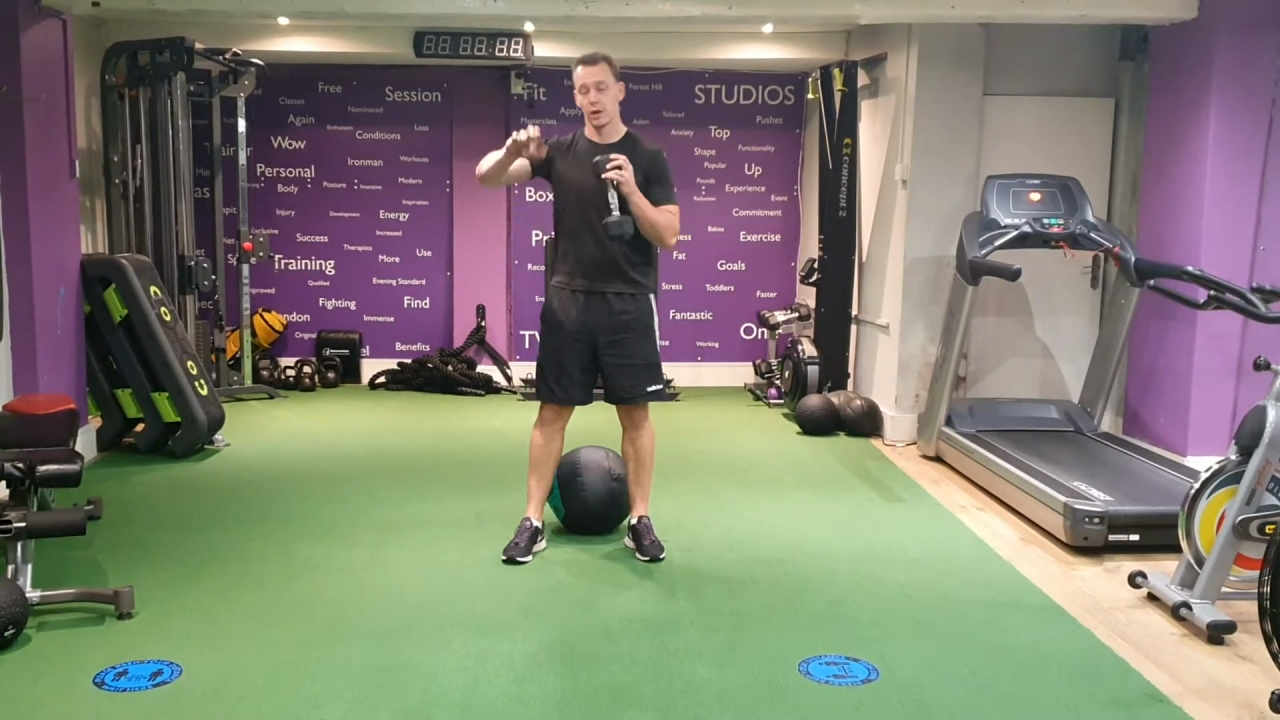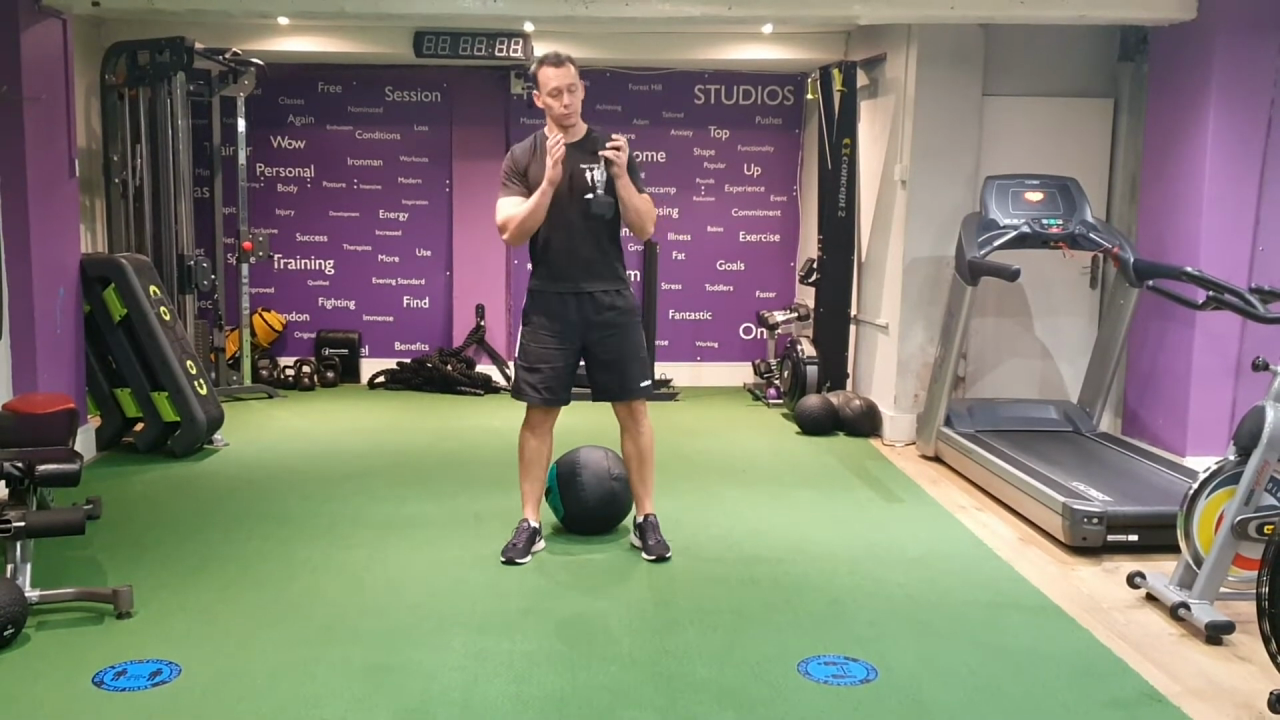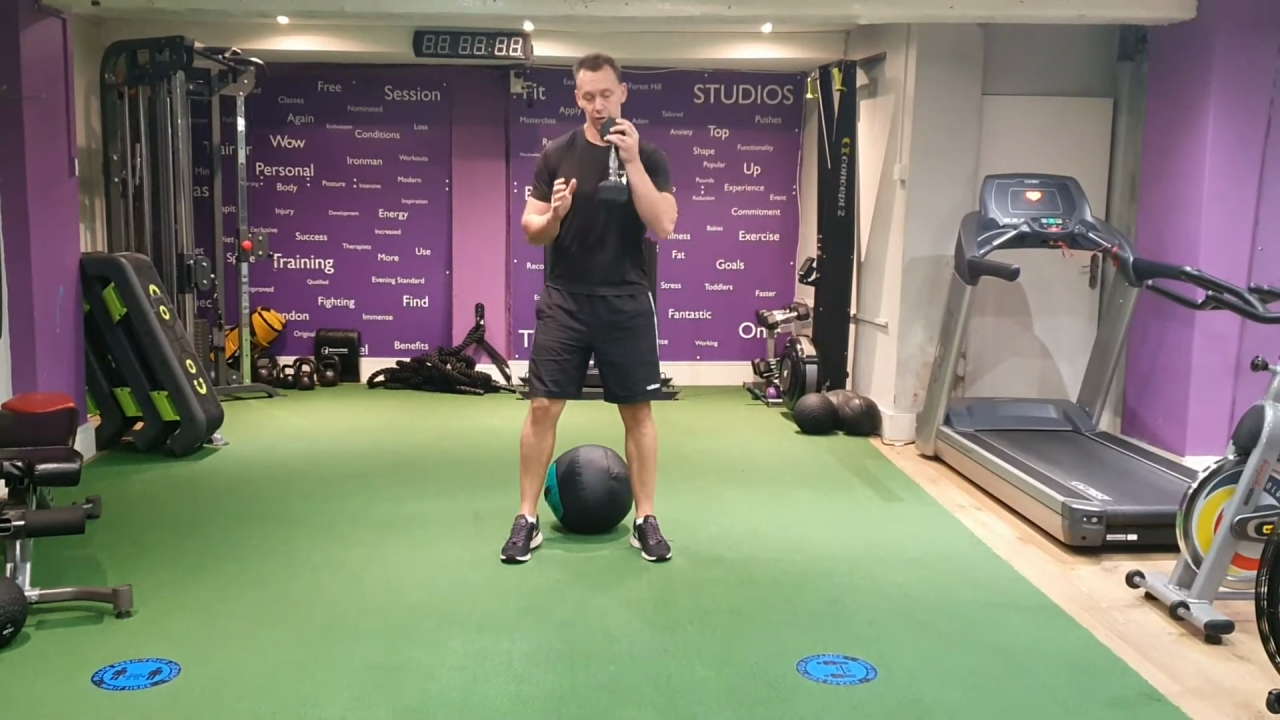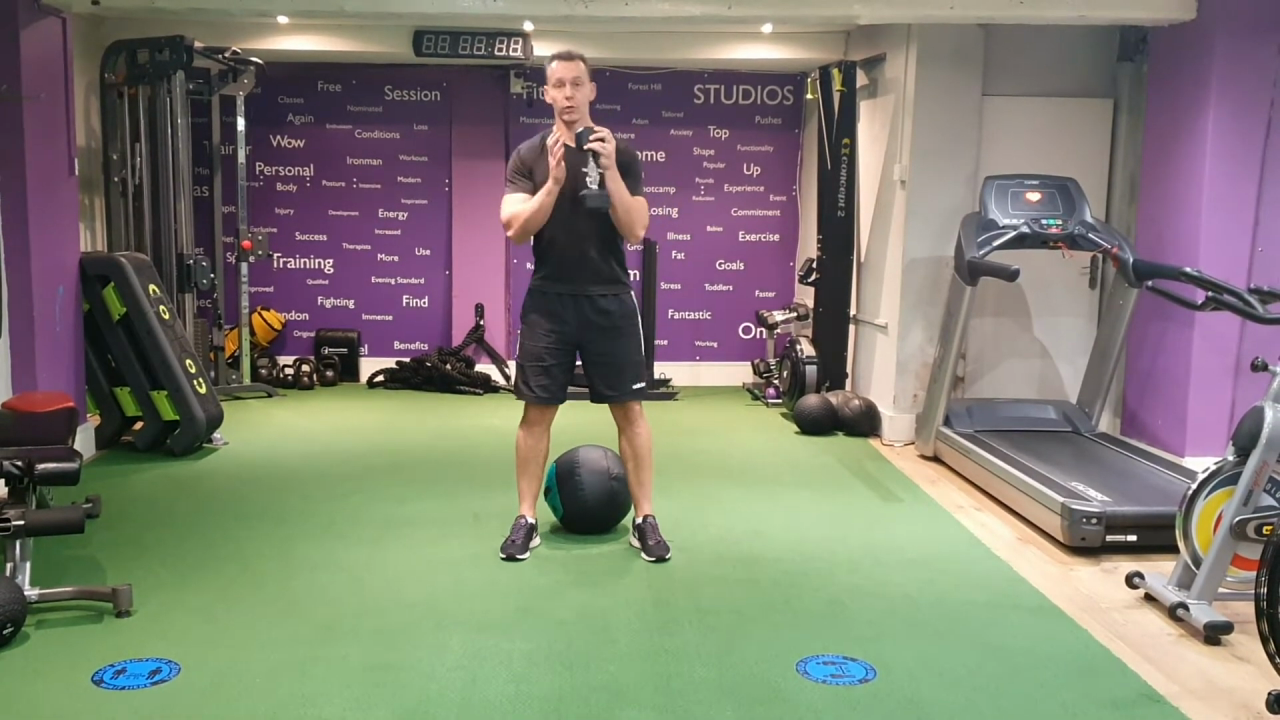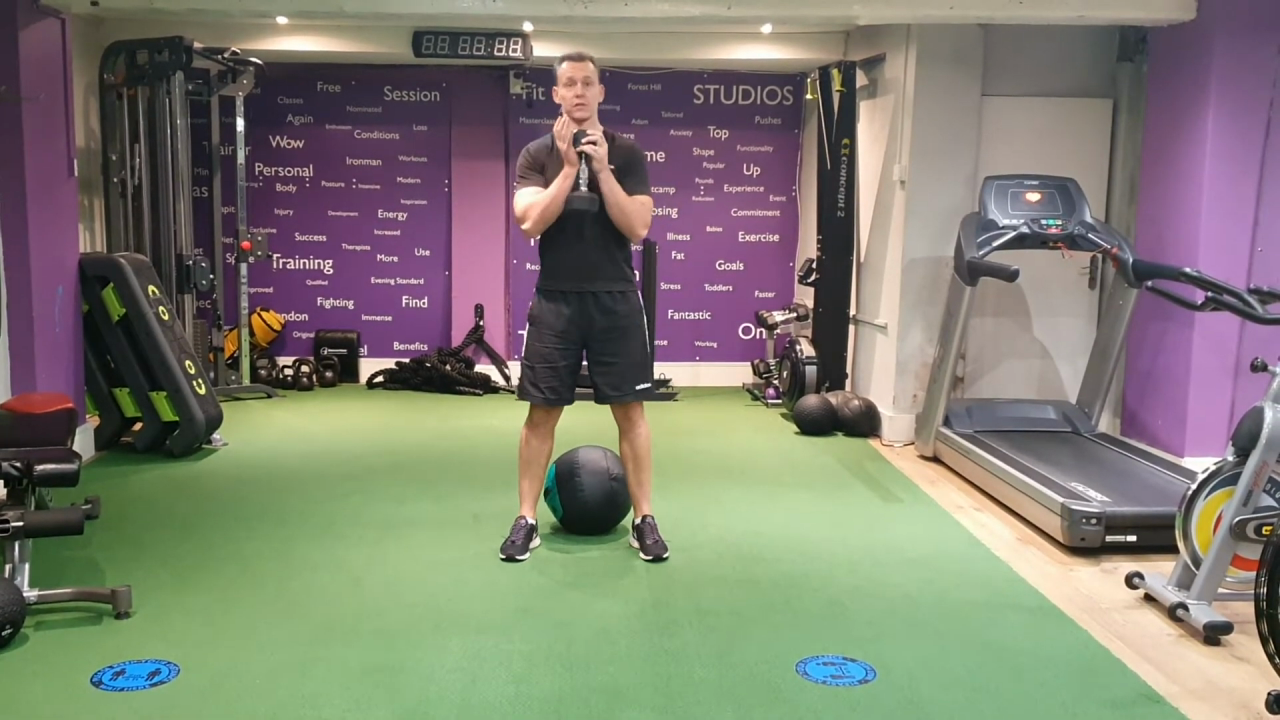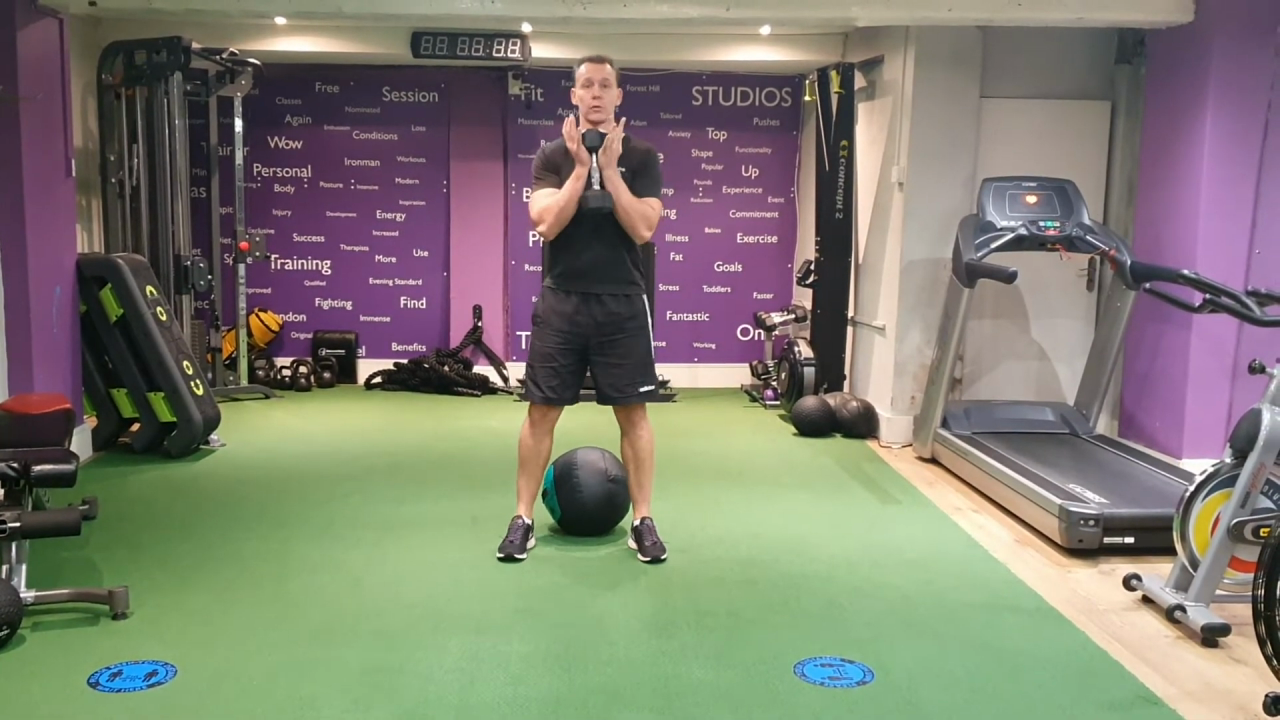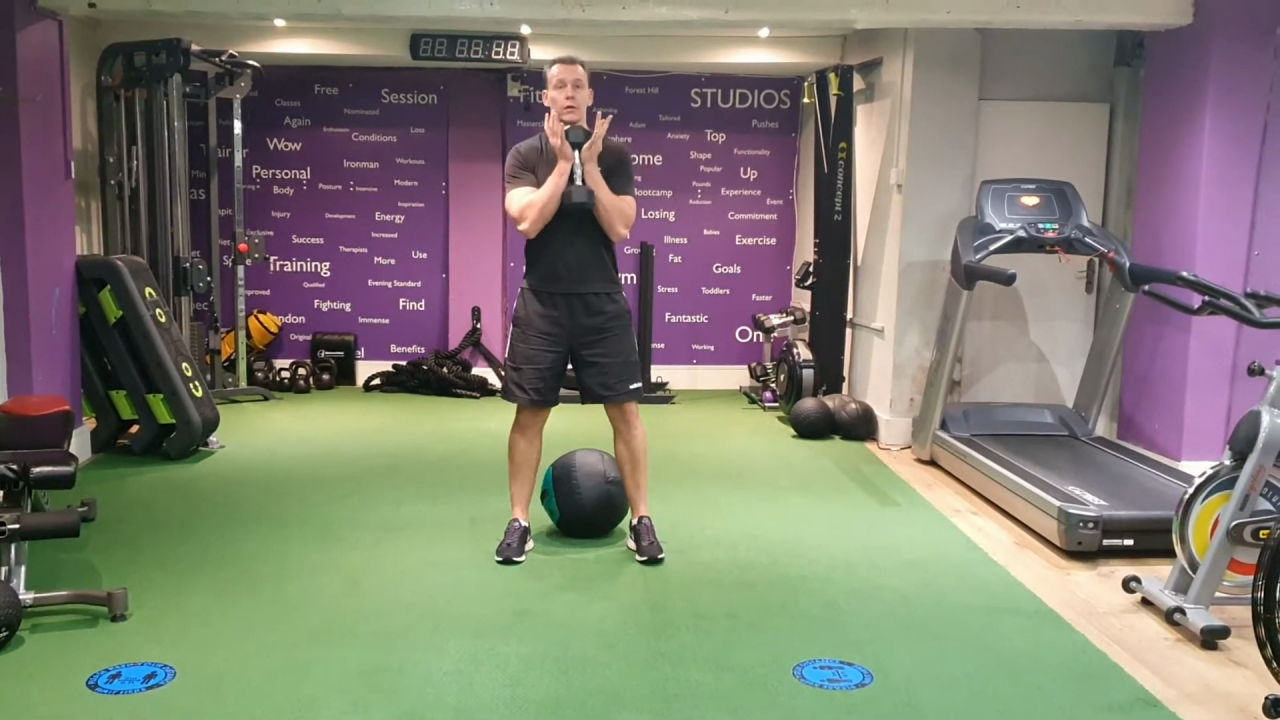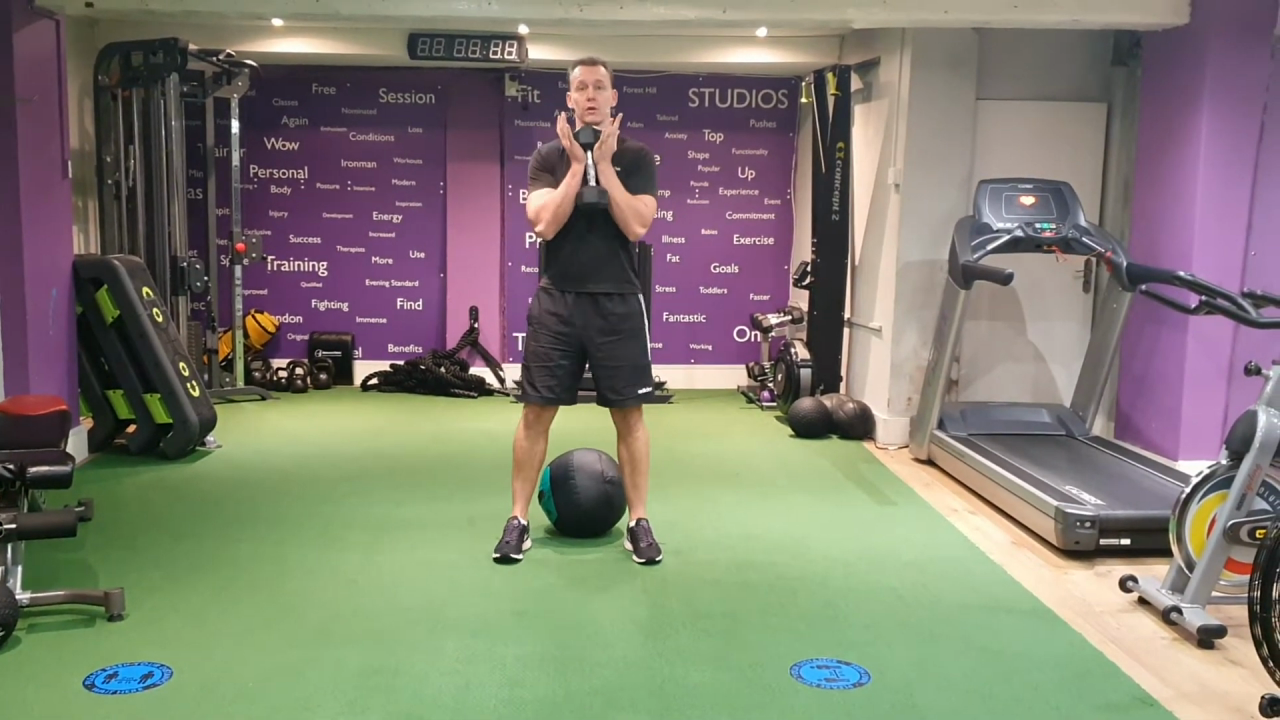
dt=0.4s
person 1, frame 1
left shoulder: (648, 157)
right shoulder: (560, 149)
left elbow: (667, 237)
right elbow: (486, 176)
left wrist: (630, 191)
right wrist: (513, 150)
left hip: (629, 301)
right hip: (568, 300)
left knee: (636, 412)
right knee: (553, 411)
left ankle: (639, 521)
right ankle: (533, 522)
person 1, frame 2
left shoulder: (612, 151)
right shoulder: (523, 156)
left elbow: (647, 228)
right elbow: (510, 233)
left wrist: (620, 176)
right wrist: (550, 181)
left hip: (611, 297)
right hip: (550, 300)
left knee: (633, 409)
right knee: (540, 412)
left ankle: (646, 520)
right ankle: (530, 524)
person 1, frame 3
left shoulder: (648, 155)
right shoulder: (556, 154)
left elbow: (662, 226)
right elbow: (533, 233)
left wrist: (632, 161)
right wrist: (555, 214)
left hip: (626, 300)
right hip: (565, 299)
left knee: (637, 410)
right knee: (543, 407)
left ankle: (645, 520)
right ankle: (527, 520)
person 1, frame 4
left shoulder: (621, 154)
right shoulder: (528, 154)
left elbow: (635, 230)
right elbow: (514, 228)
left wrist: (609, 168)
right wrist: (556, 177)
left hip: (609, 298)
right hip: (549, 300)
left knee: (630, 410)
right knee: (537, 410)
left ankle: (644, 520)
right ankle: (526, 520)
person 1, frame 5
left shoulder: (626, 153)
right shoulder: (537, 153)
left elbow: (638, 227)
right elbow: (530, 222)
left wrist: (601, 168)
right wrist: (569, 166)
left hip: (615, 299)
right hip: (556, 300)
left knee: (630, 410)
right knee: (542, 411)
left ankle: (643, 520)
right ankle: (526, 520)
person 1, frame 6
left shoulder: (640, 156)
right shoulder: (551, 154)
left elbow: (642, 230)
right elbow: (546, 225)
left wrist: (609, 169)
right wrist: (580, 167)
left hip: (622, 300)
right hip: (562, 299)
left knee: (633, 411)
right knee: (542, 410)
left ankle: (642, 521)
right ankle: (523, 520)
person 1, frame 7
left shoulder: (615, 155)
right shoulder: (526, 154)
left elbow: (619, 227)
right elbow: (527, 221)
left wrist: (589, 165)
right wrist: (563, 163)
left hip: (602, 299)
right hip: (542, 300)
left knee: (625, 409)
right knee: (529, 413)
left ankle: (640, 521)
right ankle: (519, 522)
person 1, frame 8
left shoulder: (636, 156)
right shoulder: (548, 155)
left elbow: (637, 227)
right elbow: (544, 224)
left wrist: (603, 164)
right wrist: (577, 164)
left hip: (618, 300)
right hip: (558, 300)
left knee: (629, 413)
right knee: (537, 411)
left ankle: (638, 522)
right ankle: (519, 520)
